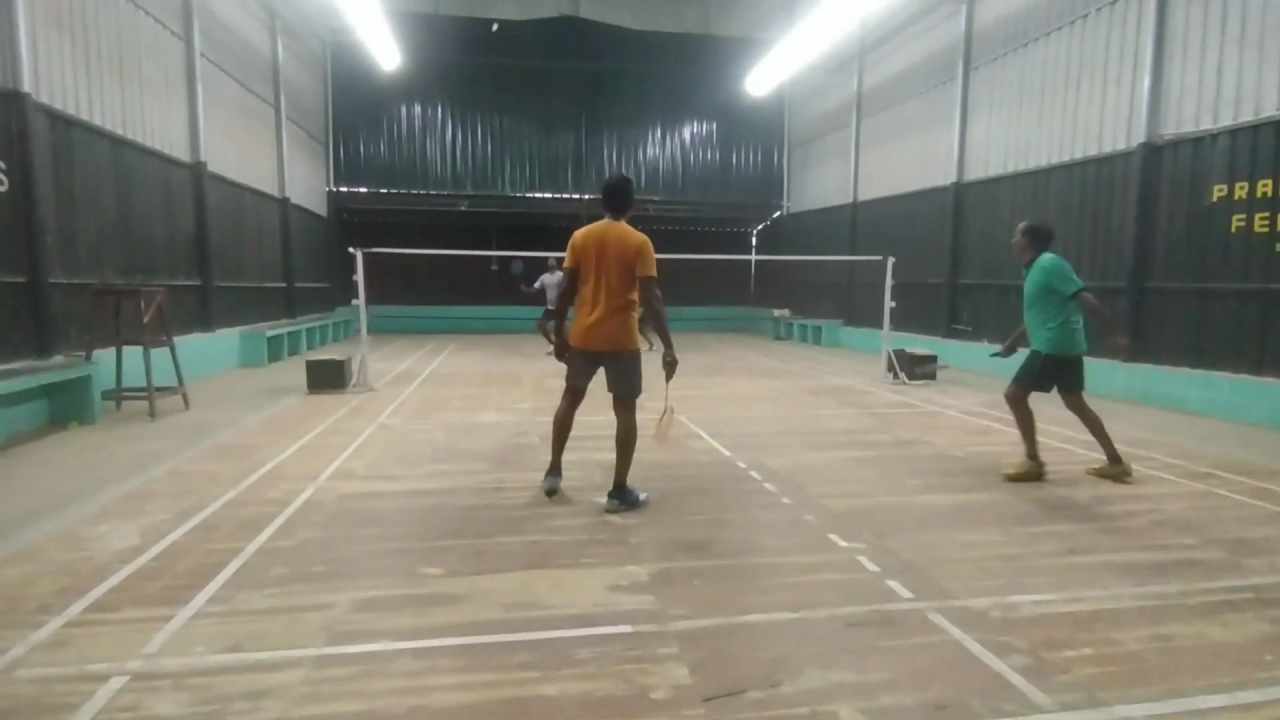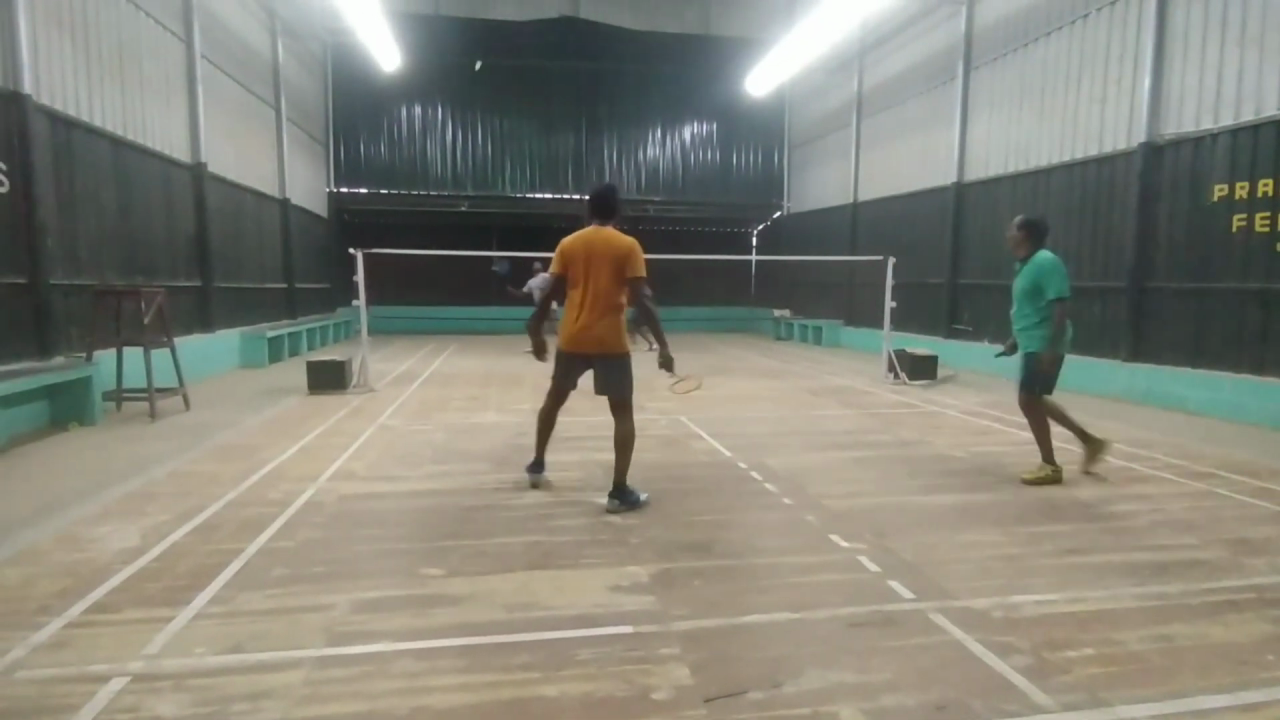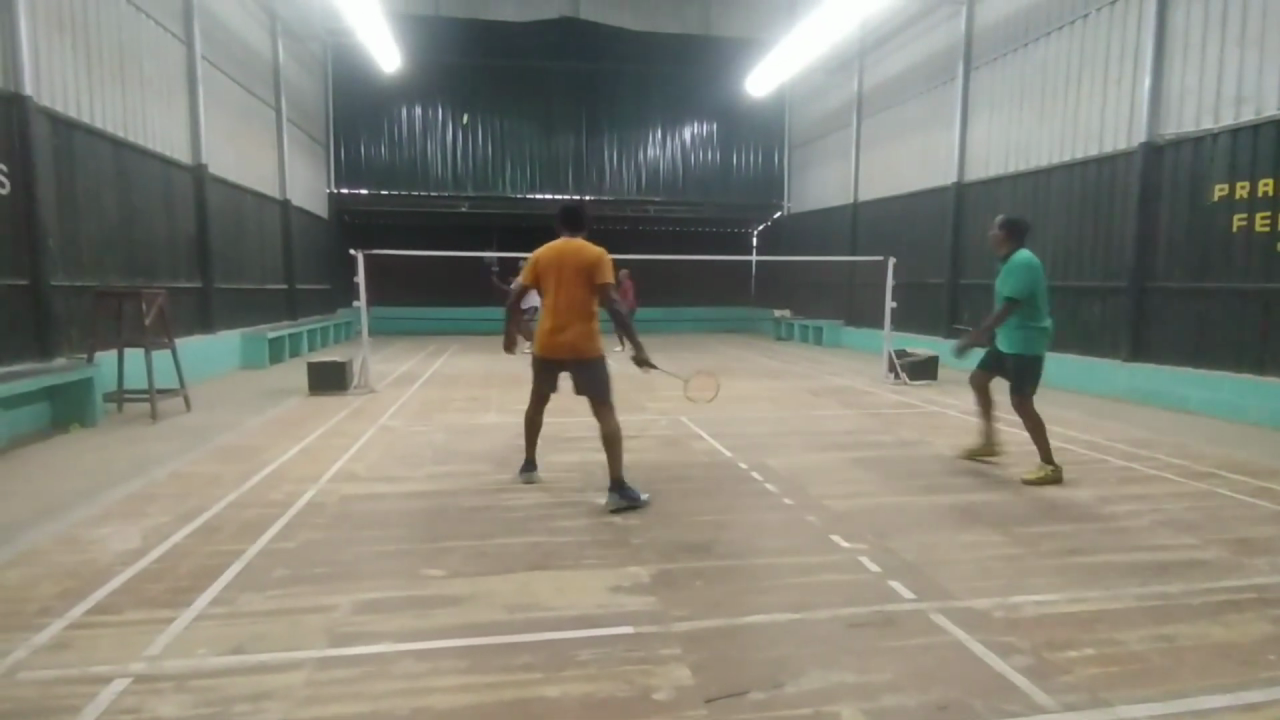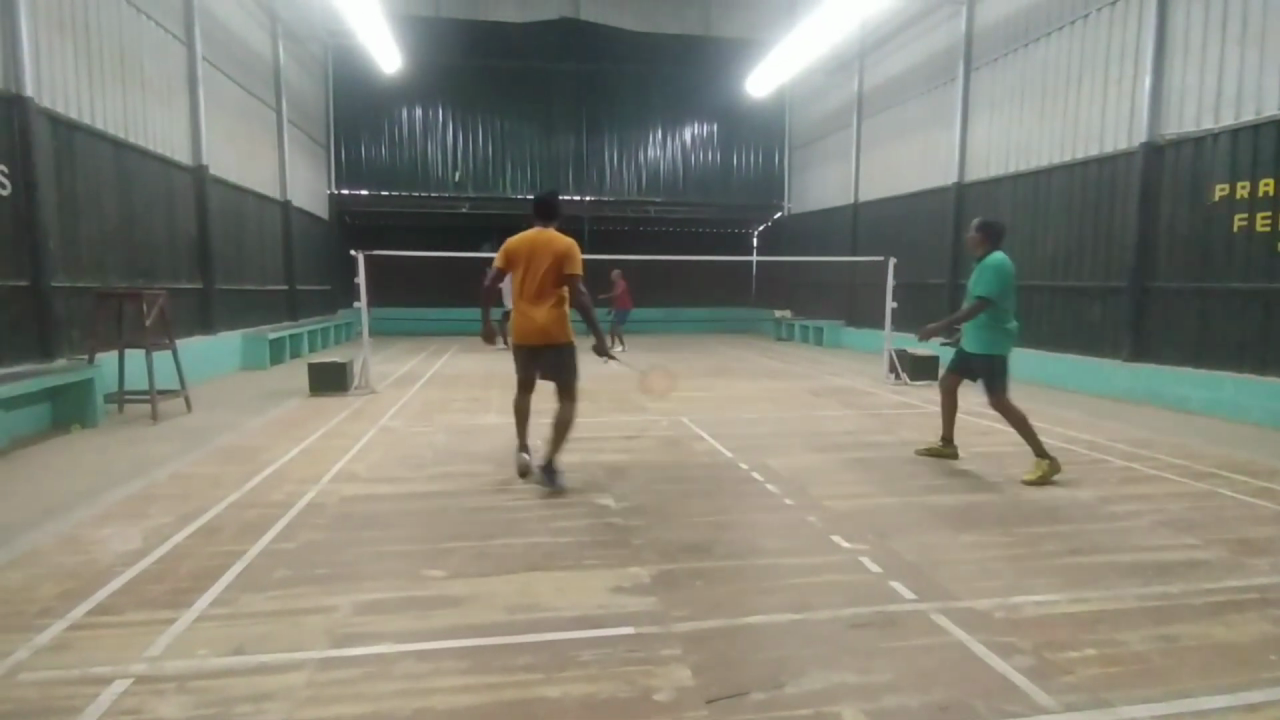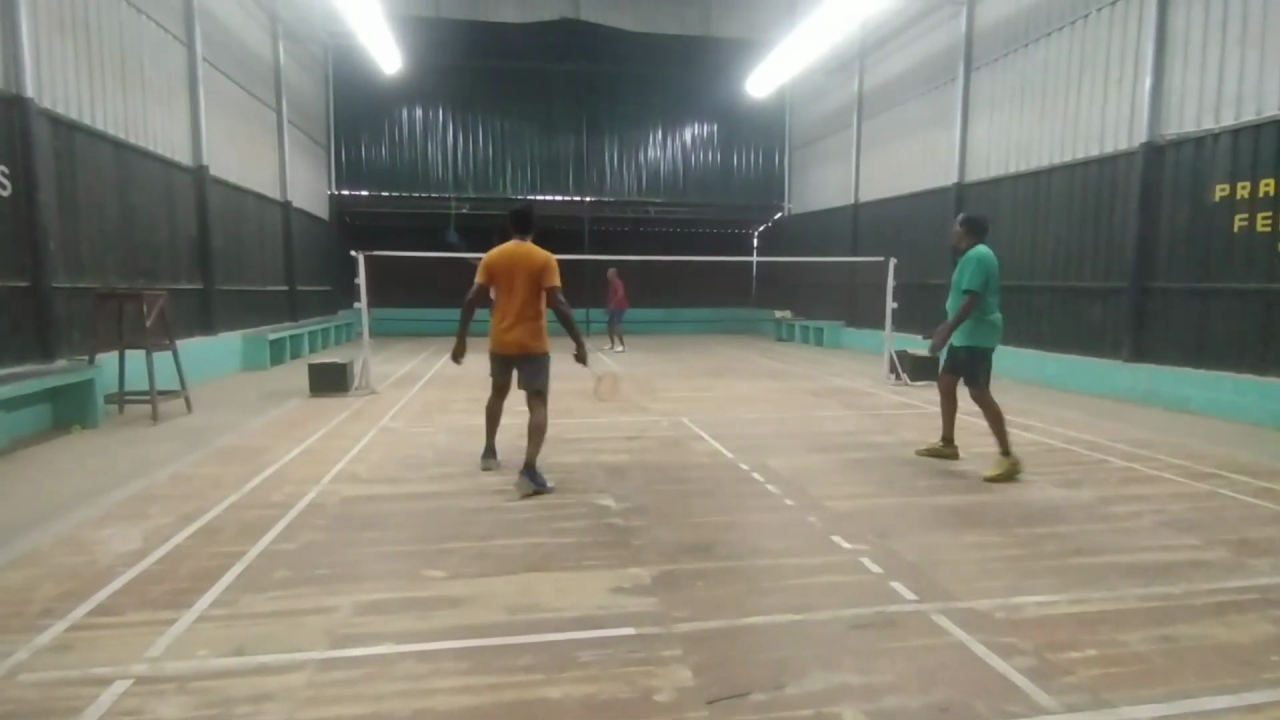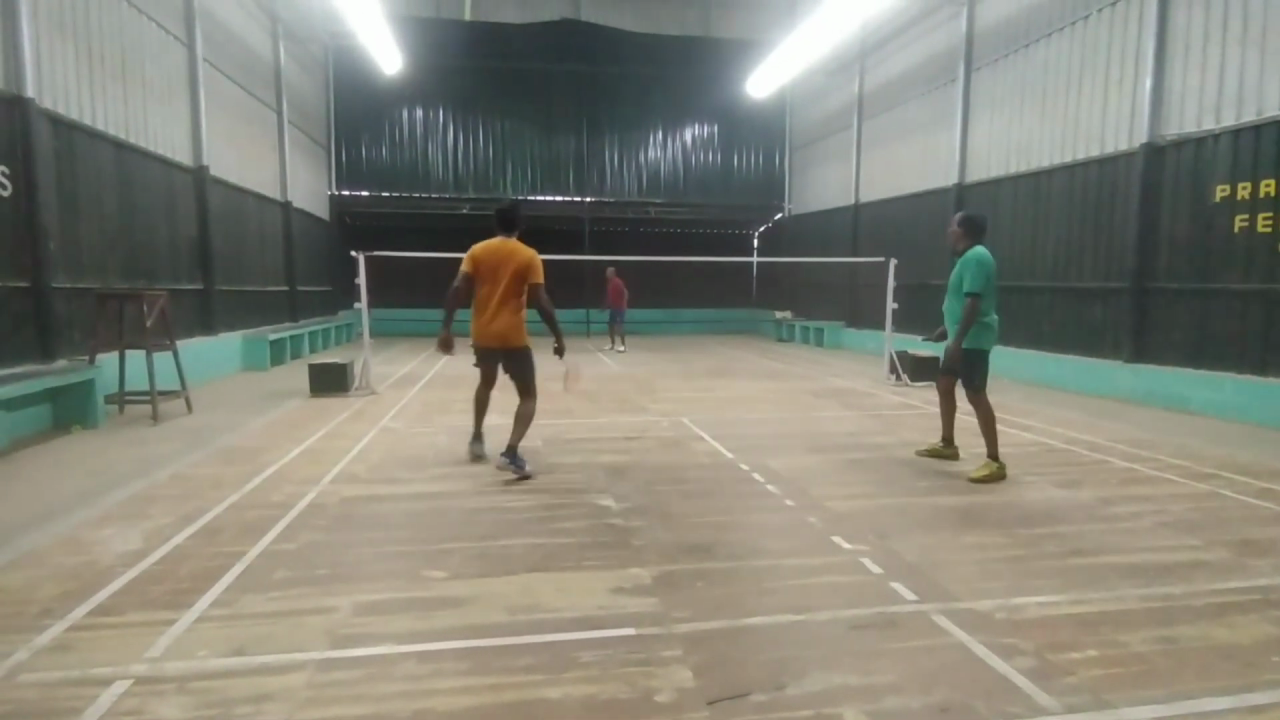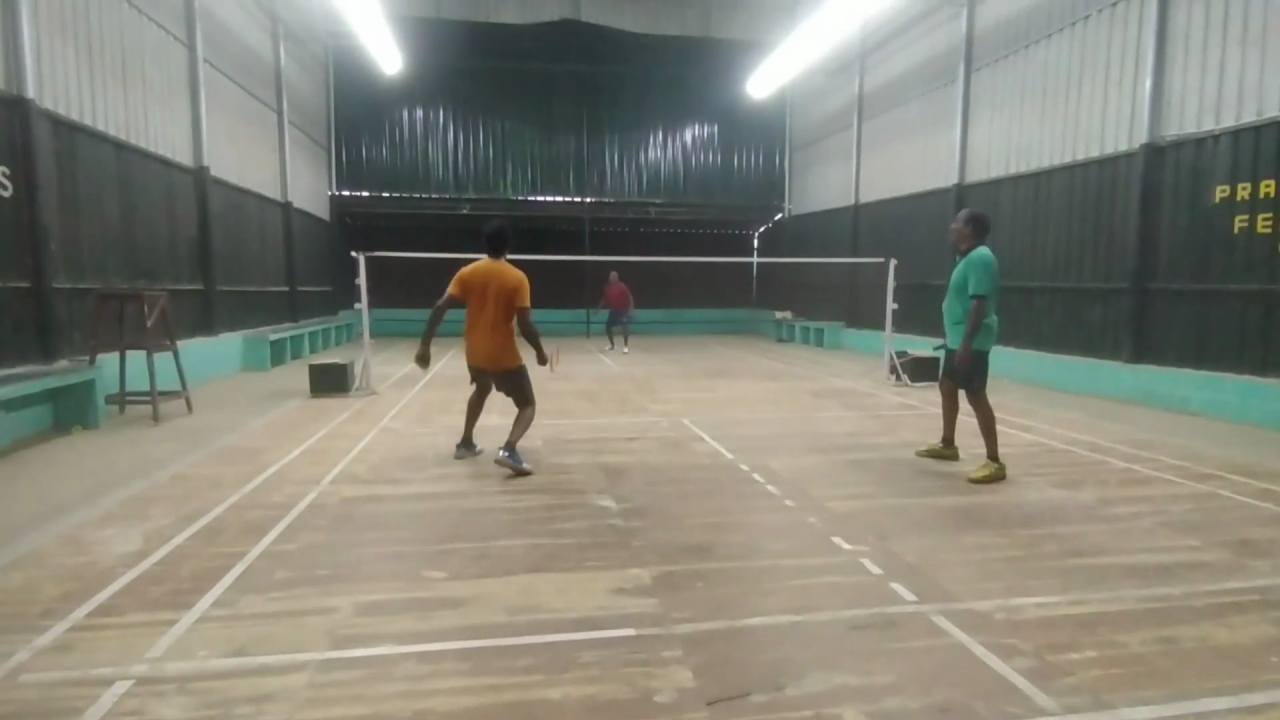
dt=0.2s
person 1, frame 1
left shoulder: (580, 237)
right shoulder: (639, 242)
left elbow: (566, 290)
right elbow: (649, 298)
left wrist: (559, 333)
right wrist: (668, 347)
left hip: (582, 336)
right hip: (621, 339)
left knee: (569, 401)
right knee: (625, 412)
left ankle: (554, 472)
right ankle: (619, 492)
person 1, frame 2
left shoulder: (568, 244)
right shoulder: (628, 246)
left elbow: (549, 293)
right elbow: (641, 299)
left wrist: (536, 333)
right wrist: (662, 345)
left hip: (572, 339)
right hip: (611, 341)
left knee: (553, 400)
right knee: (623, 413)
left ankle: (537, 465)
right ankle: (620, 491)
person 1, frame 3
left shoulder: (540, 255)
right shoulder: (597, 255)
left elbow: (515, 297)
right elbow: (612, 304)
left wrist: (510, 330)
right wrist: (637, 346)
left hip: (547, 344)
right hip: (584, 345)
left knee: (537, 401)
right knee: (605, 412)
left ankle: (529, 465)
right ankle: (618, 488)
person 1, frame 4
left shoulder: (513, 243)
right shoulder: (567, 245)
left elbow: (489, 284)
right elbow: (578, 294)
left wrist: (486, 321)
right wrist: (598, 336)
left hip: (522, 331)
right hip: (556, 332)
left knee: (524, 389)
right knee: (567, 398)
left ankle: (522, 450)
right ankle: (549, 467)
person 1, frame 5
left shoulder: (492, 256)
right shoulder: (544, 259)
left elbow: (472, 300)
right elbow: (558, 304)
left wrist: (461, 339)
right wrist: (579, 343)
left hip: (500, 341)
right hip: (532, 343)
left knee: (498, 392)
right knee: (538, 405)
left ankle: (489, 452)
right ankle: (530, 470)
person 1, frame 6
left shoulder: (477, 251)
right shoulder: (529, 257)
left elbow: (457, 289)
right elbow: (541, 302)
left wrist: (446, 328)
right wrist: (558, 338)
left hip: (483, 334)
right hip: (513, 336)
left knee: (486, 382)
right knee: (527, 396)
left ankle: (477, 438)
right ankle: (511, 452)
person 1, frame 7
left shoulder: (467, 273)
right shoulder: (517, 278)
left elbow: (440, 308)
right elbow: (524, 324)
left wrist: (425, 344)
right wrist: (540, 352)
left hip: (476, 353)
right hip: (505, 356)
left knee: (482, 390)
right knee: (527, 405)
left ankle: (466, 443)
right ankle: (509, 450)
person 2, frame 1
left shoulder: (1050, 265)
right shoulder: (1035, 269)
left elbow: (1085, 298)
left wrist: (1113, 333)
right wrist: (1015, 340)
left hip: (1053, 346)
right hip: (1066, 345)
left knee: (1015, 395)
right knee: (1075, 403)
left ankle: (1033, 462)
right ankle: (1116, 463)
person 2, frame 2
left shoulder: (1046, 263)
right shoulder: (1025, 265)
left elbow: (1059, 308)
left wrist: (1049, 349)
right wrist: (1016, 339)
left hip: (1043, 345)
right hip: (1032, 343)
left knee: (1028, 401)
right knee: (1034, 400)
left ankle: (1050, 466)
right ankle: (1089, 440)
person 2, frame 3
left shoulder: (1023, 263)
right shoulder: (1011, 261)
left elbow: (1008, 307)
left wrist: (972, 337)
right wrist: (985, 335)
left hip: (1026, 343)
right hip: (1008, 340)
left knee: (1021, 402)
right knee: (978, 380)
left ankle: (1050, 466)
right ankle: (988, 441)
person 2, frame 4
left shoulder: (995, 264)
right shoulder: (986, 263)
left elbow: (979, 306)
left wrist: (942, 326)
right wrist: (963, 332)
left hip: (991, 344)
right hip: (973, 341)
left knee: (999, 401)
right knee: (947, 384)
left ankle: (1045, 459)
right ankle: (947, 444)
person 2, frame 5
left shoulder: (977, 256)
right shoulder: (971, 256)
left elbow: (970, 301)
left wrist: (946, 332)
right wrist: (948, 329)
left hip: (976, 337)
right hip: (963, 336)
left knee: (980, 394)
right knee: (945, 384)
left ankle: (1007, 457)
right ankle: (947, 444)
person 2, frame 6
left shoulder: (975, 258)
right shoulder: (968, 257)
left elbow: (973, 303)
left wrist: (957, 341)
right wrist: (947, 330)
left hip: (972, 339)
right hip: (961, 338)
left knee: (976, 395)
right knee: (944, 385)
left ankle: (995, 461)
right ankle: (947, 444)
person 2, frame 7
left shoulder: (980, 258)
right shoulder: (968, 257)
left elbow: (980, 305)
left wrist: (967, 344)
left hip: (970, 341)
right hip: (958, 338)
left knee: (976, 397)
right knee: (947, 388)
left ankle: (994, 463)
right ankle: (948, 445)
